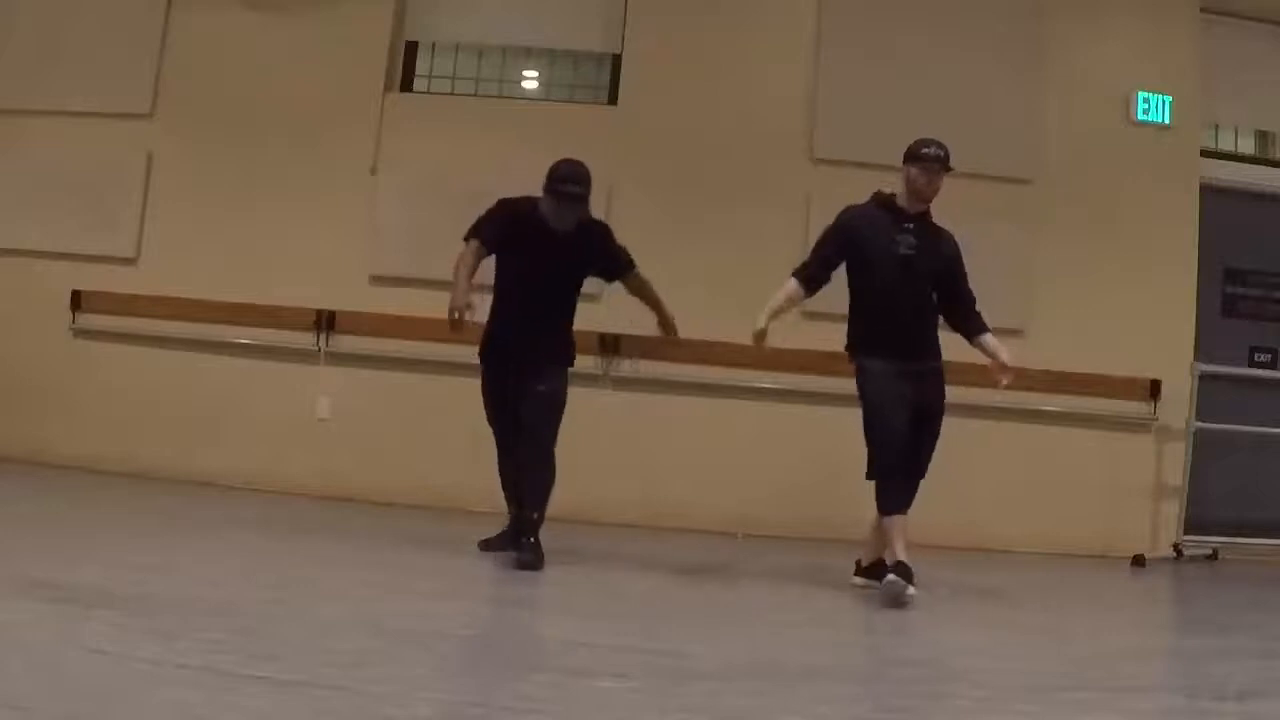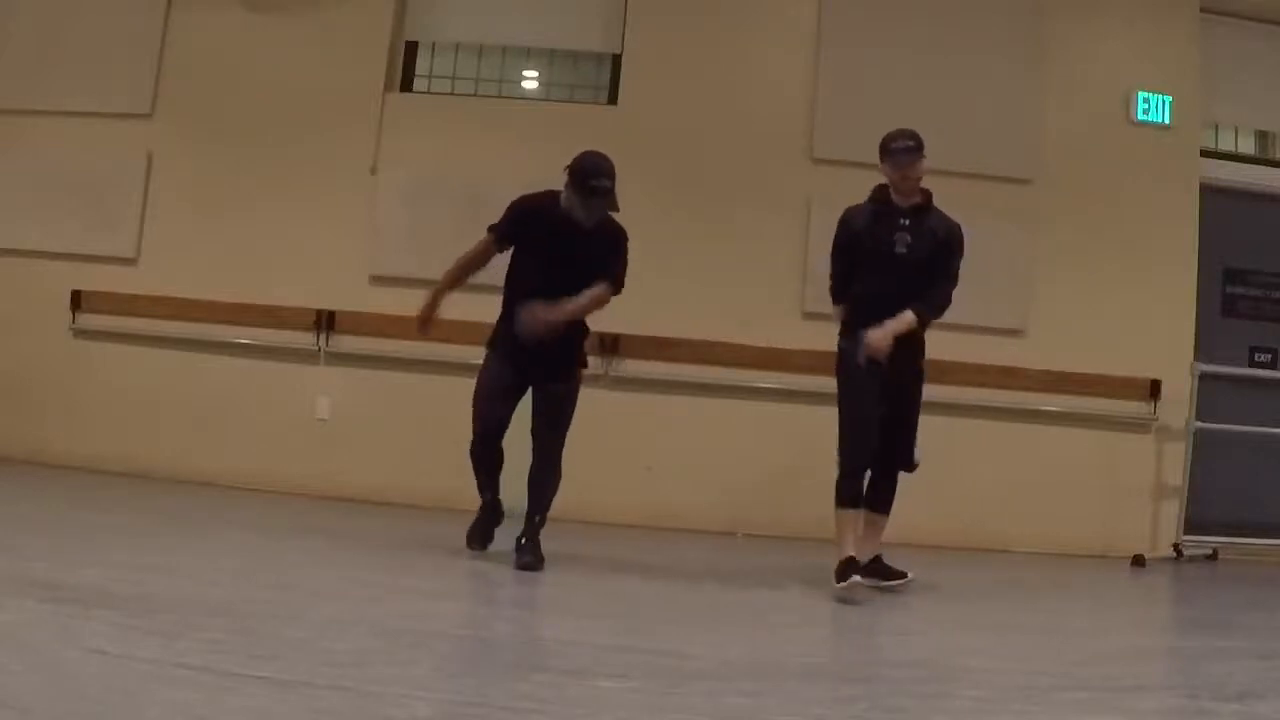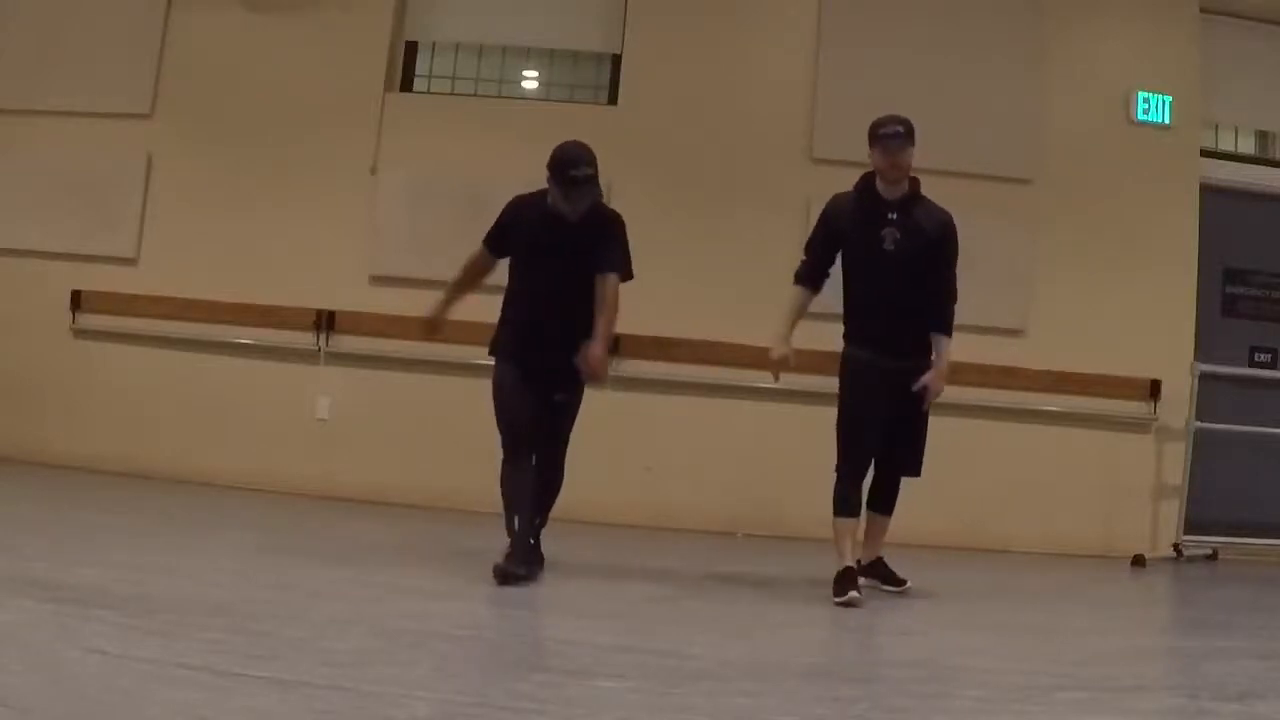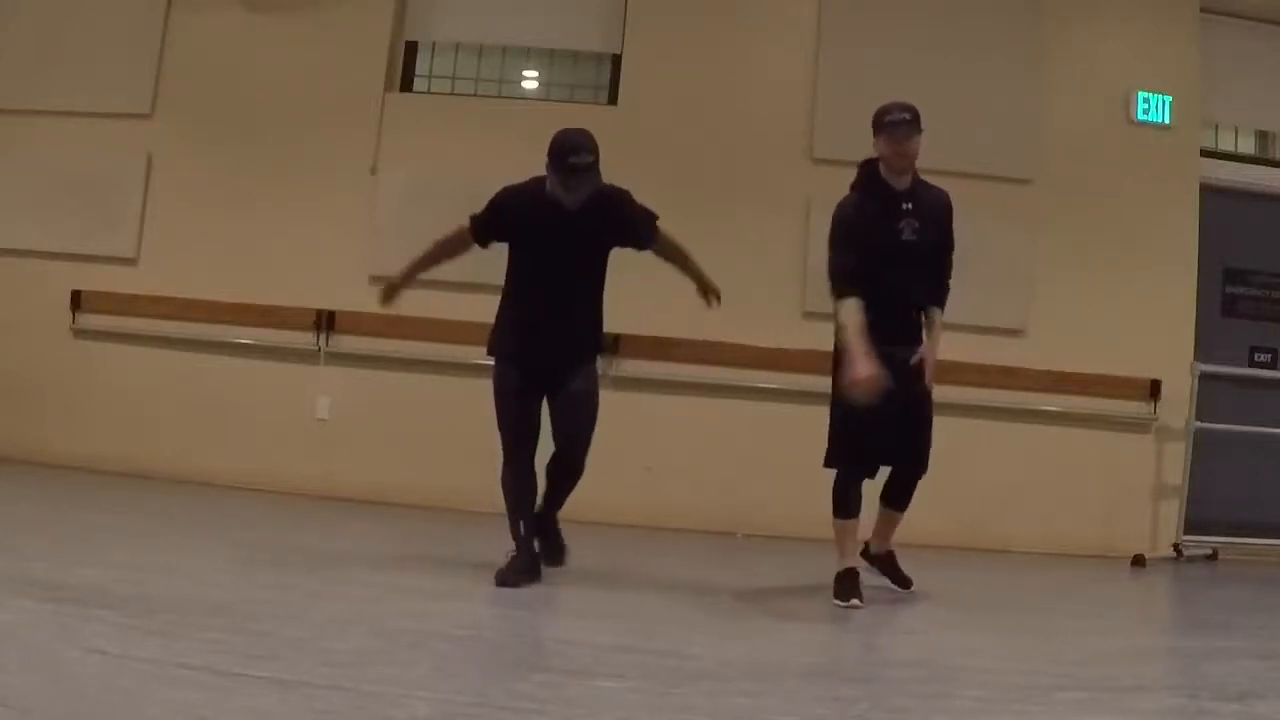
dt=0.4s
person 1, frame 1
left shoulder: (942, 242)
right shoulder: (859, 221)
left elbow: (960, 308)
right elbow: (813, 272)
left wrist: (995, 351)
right wrist: (770, 313)
left hip: (925, 367)
right hip: (876, 361)
left knee: (911, 465)
right knee: (891, 455)
left ankle: (873, 560)
right ankle: (898, 561)
person 1, frame 2
left shoulder: (945, 230)
right shoulder: (857, 220)
left elbow: (939, 297)
left wrist: (892, 330)
left hip: (906, 355)
right hip: (859, 352)
left knee: (890, 459)
right knee: (857, 452)
left ankle: (869, 555)
right ankle: (847, 555)
person 1, frame 3
left shoulder: (936, 222)
right shoulder: (843, 210)
left elbow: (943, 300)
right elbow: (811, 273)
left wrist: (940, 365)
right wrist: (784, 335)
left hip: (911, 361)
right hip: (862, 355)
left knee: (893, 464)
right knee: (853, 460)
left ankle: (870, 557)
right ankle: (846, 567)
person 1, frame 4
left shoulder: (937, 204)
right shoulder: (855, 207)
right elbow: (845, 286)
left wrist: (933, 341)
right wrist: (857, 354)
left hip: (910, 352)
right hip: (866, 352)
left knee: (914, 459)
right knee: (854, 460)
left ankle: (879, 547)
right ankle: (846, 567)
person 2, frame 1
left shoulder: (591, 236)
right shoulder: (508, 214)
left elbow: (629, 275)
right elbow: (472, 251)
left wrist: (661, 313)
right wrist: (460, 293)
left hip: (548, 357)
right hip: (499, 350)
left knee: (539, 442)
right knee: (507, 441)
left ankle: (531, 534)
right ankle: (517, 523)
person 2, frame 2
left shoulder: (612, 237)
right shoulder: (530, 210)
left elbow: (602, 291)
right elbow: (485, 250)
left wrist: (557, 313)
right wrist: (439, 294)
left hip: (563, 356)
right hip: (508, 347)
left knee: (548, 449)
right knee: (485, 432)
left ankle: (530, 536)
right ankle: (490, 506)
person 2, frame 3
left shoulder: (608, 224)
right shoulder: (524, 211)
left elbow: (609, 285)
right elbow: (486, 258)
left wrist: (599, 344)
right wrist: (446, 302)
left hip: (567, 360)
right hip: (514, 353)
left knee: (551, 454)
right knee: (517, 448)
left ankle: (532, 538)
right ankle: (520, 544)
person 2, frame 4
left shoulder: (613, 205)
right shoulder: (515, 201)
left elbow: (659, 241)
right elbow: (464, 237)
left wrist: (699, 278)
right wrist: (407, 276)
left hip: (575, 354)
right hip: (516, 349)
left knee: (574, 448)
right knee: (517, 451)
left ankle: (546, 517)
right ankle: (524, 549)
